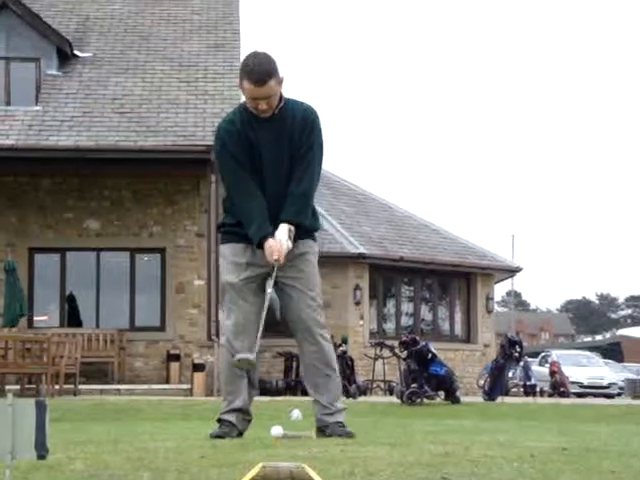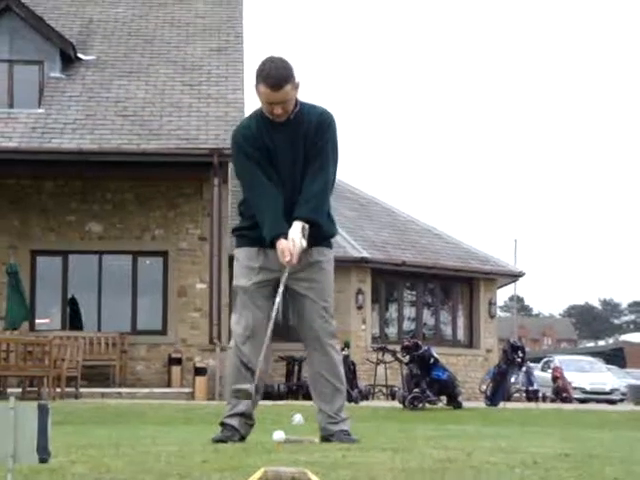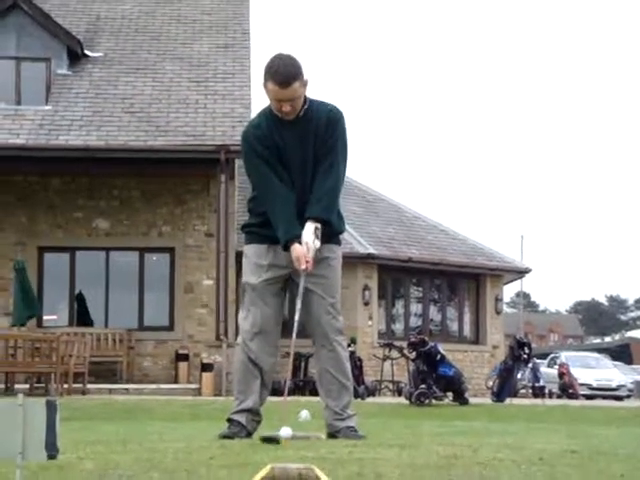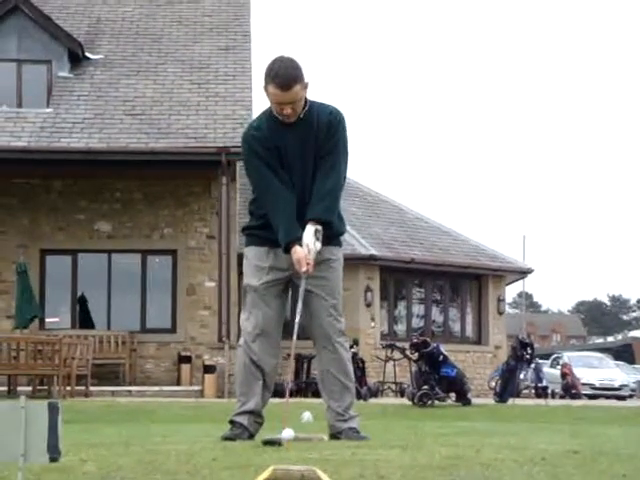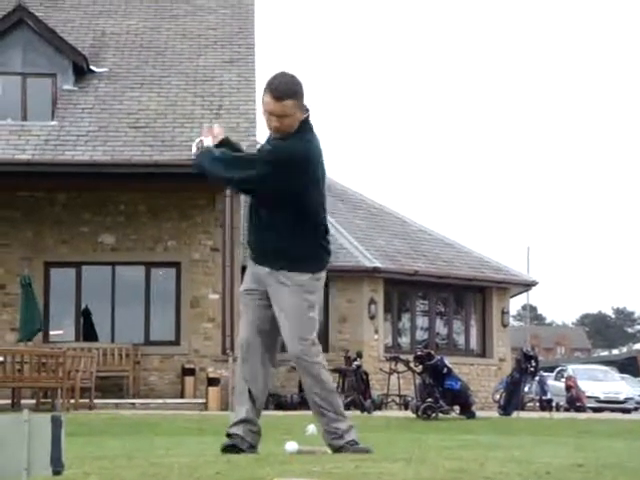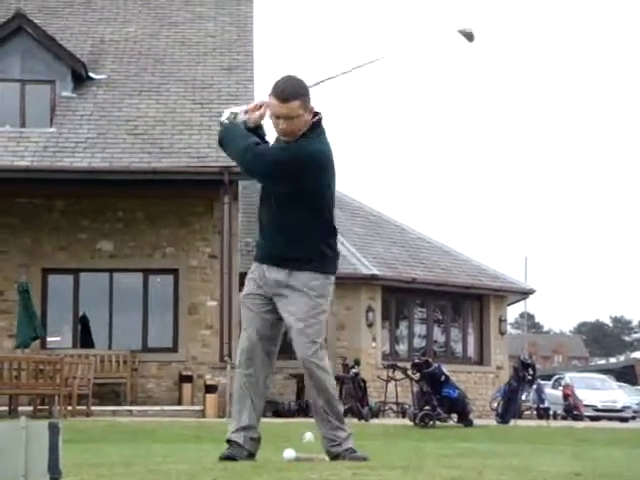
dt=0.5s
person 1, frame 1
left shoulder: (305, 118)
right shoulder: (229, 130)
left elbow: (305, 180)
right elbow: (242, 190)
left wrist: (286, 229)
right wrist: (265, 238)
left hip: (296, 238)
right hip: (243, 240)
left knee: (312, 327)
right knee: (237, 332)
left ankle: (330, 416)
right ankle: (234, 415)
person 1, frame 2
left shoulder: (320, 122)
right shoulder: (245, 134)
left elbow: (320, 181)
right elbow: (260, 191)
left wrist: (300, 227)
right wrist: (279, 238)
left hip: (312, 243)
right hip: (257, 244)
left knee: (321, 335)
right knee: (246, 335)
left ankle: (334, 423)
right ankle: (237, 420)
person 1, frame 3
left shoulder: (330, 119)
right shoulder: (256, 133)
left elbow: (330, 179)
right elbow: (272, 191)
left wrist: (313, 227)
right wrist: (292, 240)
left hip: (321, 240)
right hip: (267, 241)
left knee: (329, 332)
right knee: (255, 331)
left ankle: (341, 419)
right ankle: (244, 416)
person 1, frame 4
left shoulder: (330, 121)
right shoulder: (256, 135)
left elbow: (330, 182)
right elbow: (272, 193)
left wrist: (312, 230)
right wrist: (291, 242)
left hip: (321, 243)
right hip: (269, 244)
left knee: (330, 334)
right knee: (257, 333)
left ankle: (343, 421)
right ankle: (246, 418)
person 1, frame 5
left shoulder: (295, 152)
right shoulder: (281, 138)
left elbow: (236, 173)
right elbow: (245, 169)
left wrist: (204, 152)
right wrist: (223, 144)
left hip: (297, 269)
right hip: (262, 263)
left knee: (303, 350)
right knee: (250, 347)
left ankle: (341, 434)
right ankle: (244, 431)
person 1, frame 6
left shoulder: (307, 150)
right shoulder: (280, 146)
left elbow: (248, 155)
left wrist: (234, 125)
right wrist: (252, 125)
left hip: (310, 271)
right hip: (267, 267)
left knee: (310, 355)
right knee: (250, 354)
left ankle: (340, 441)
right ankle: (244, 439)
